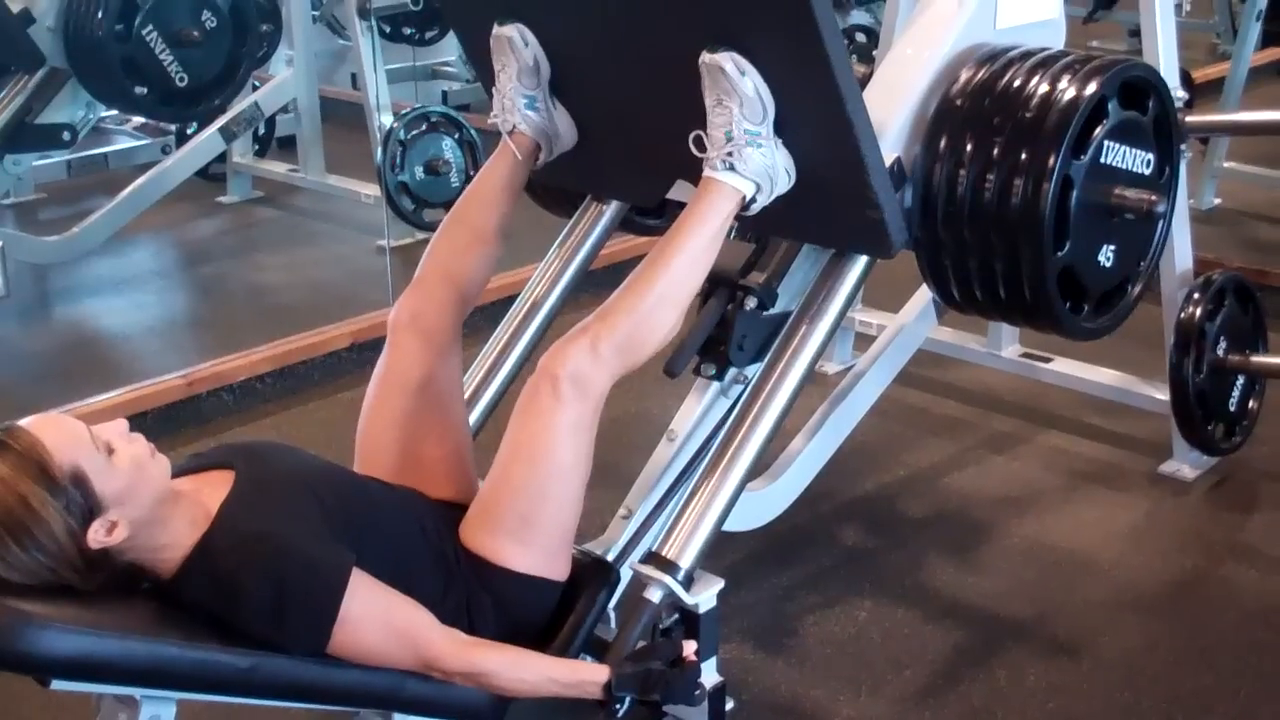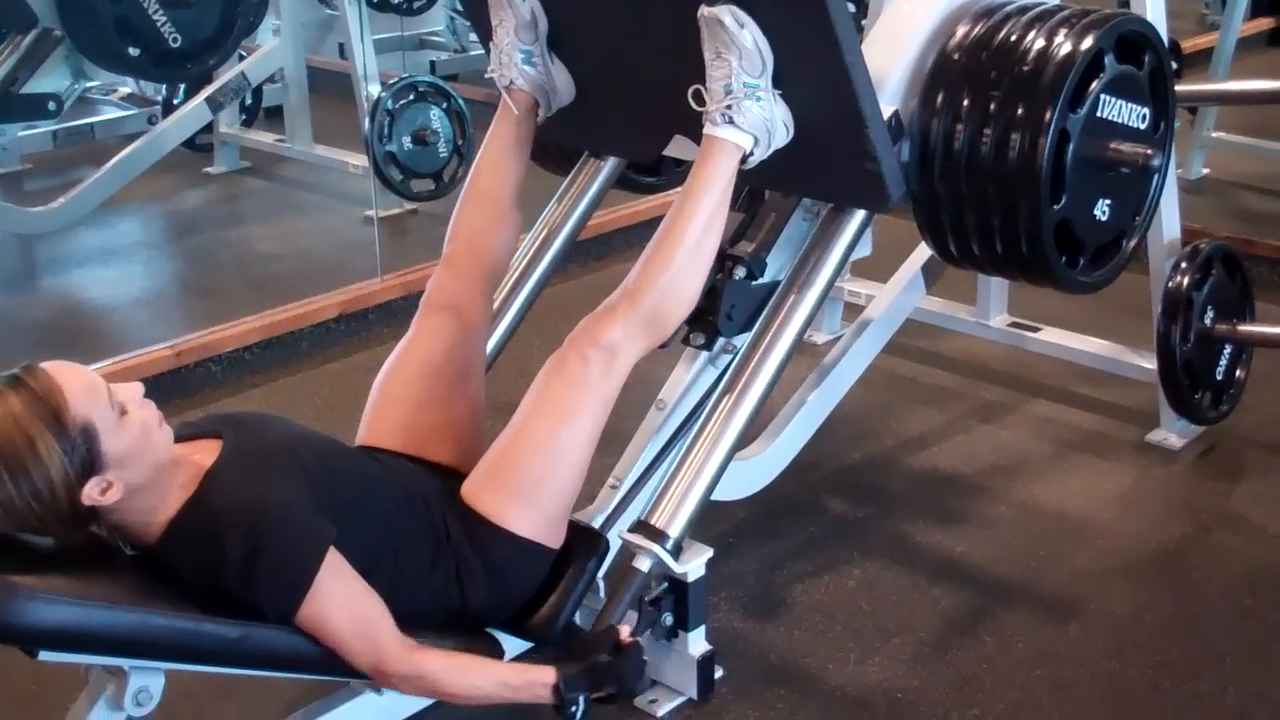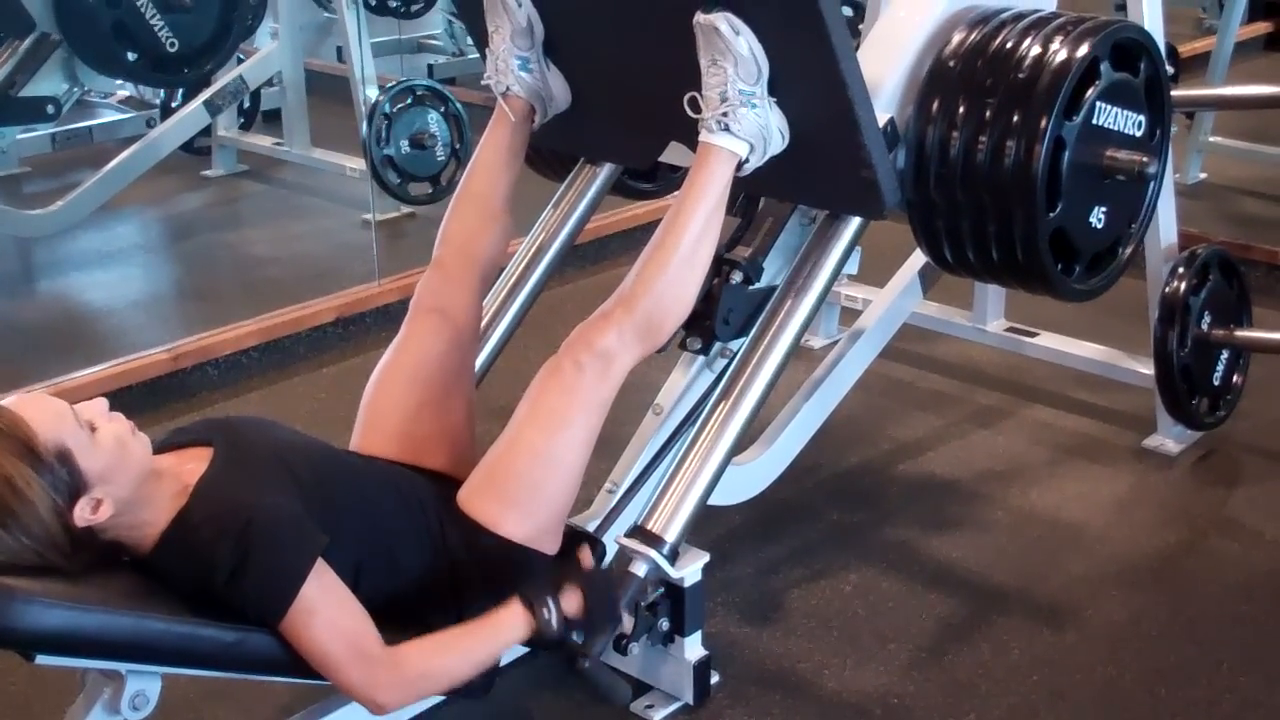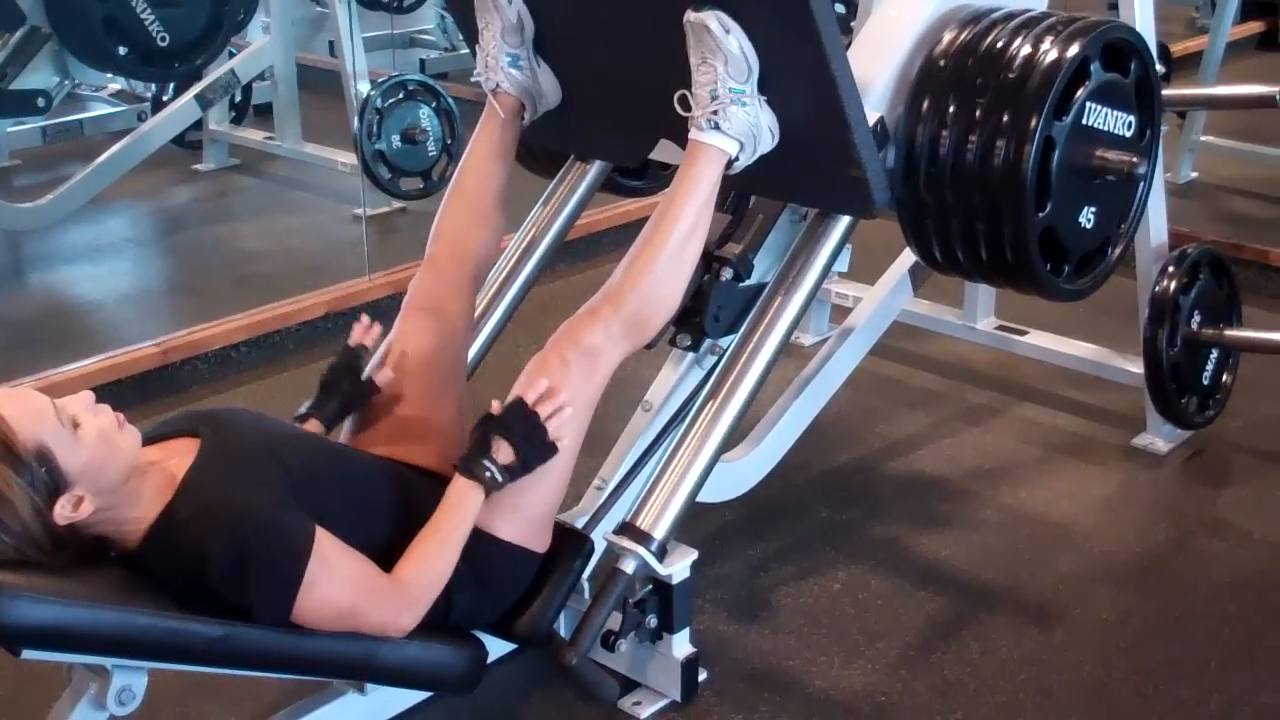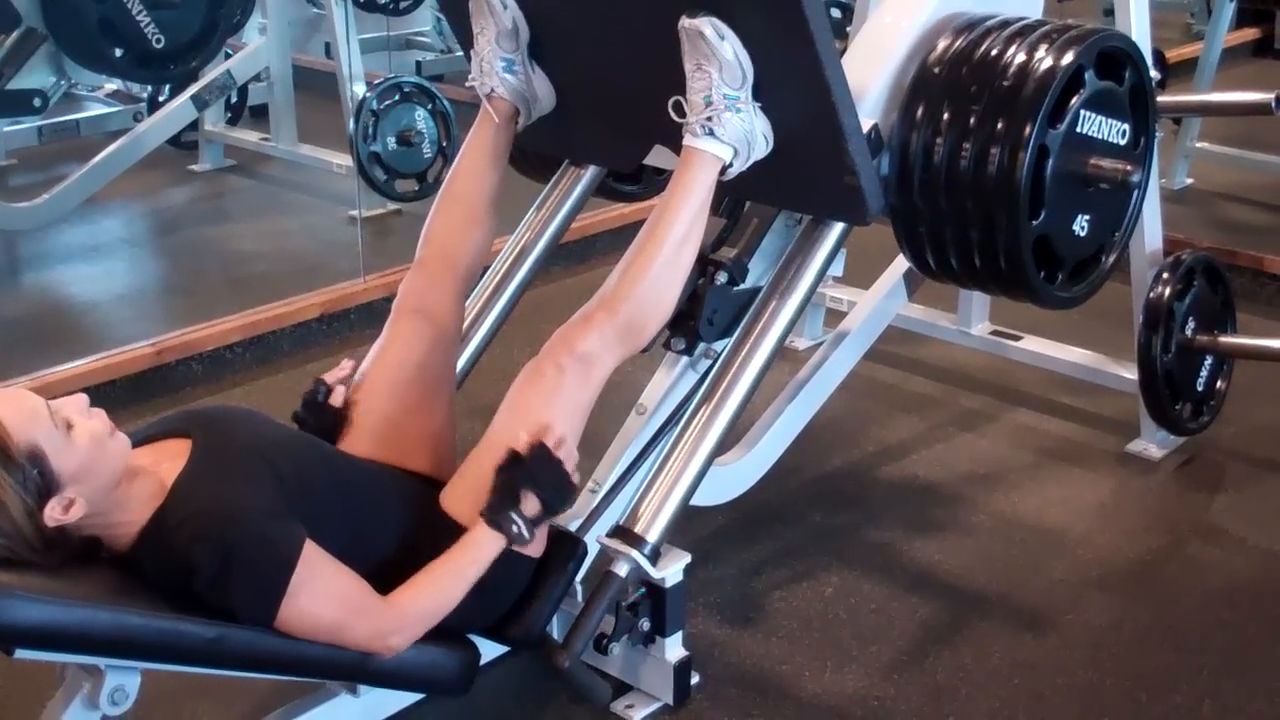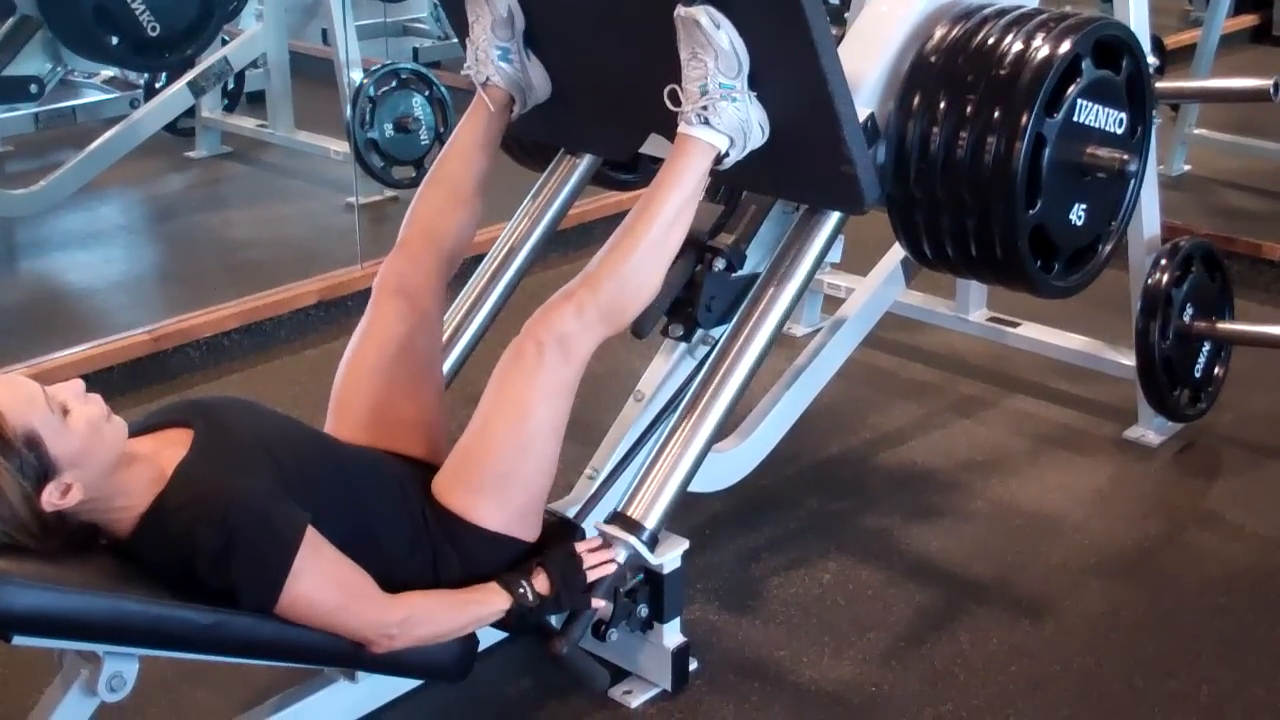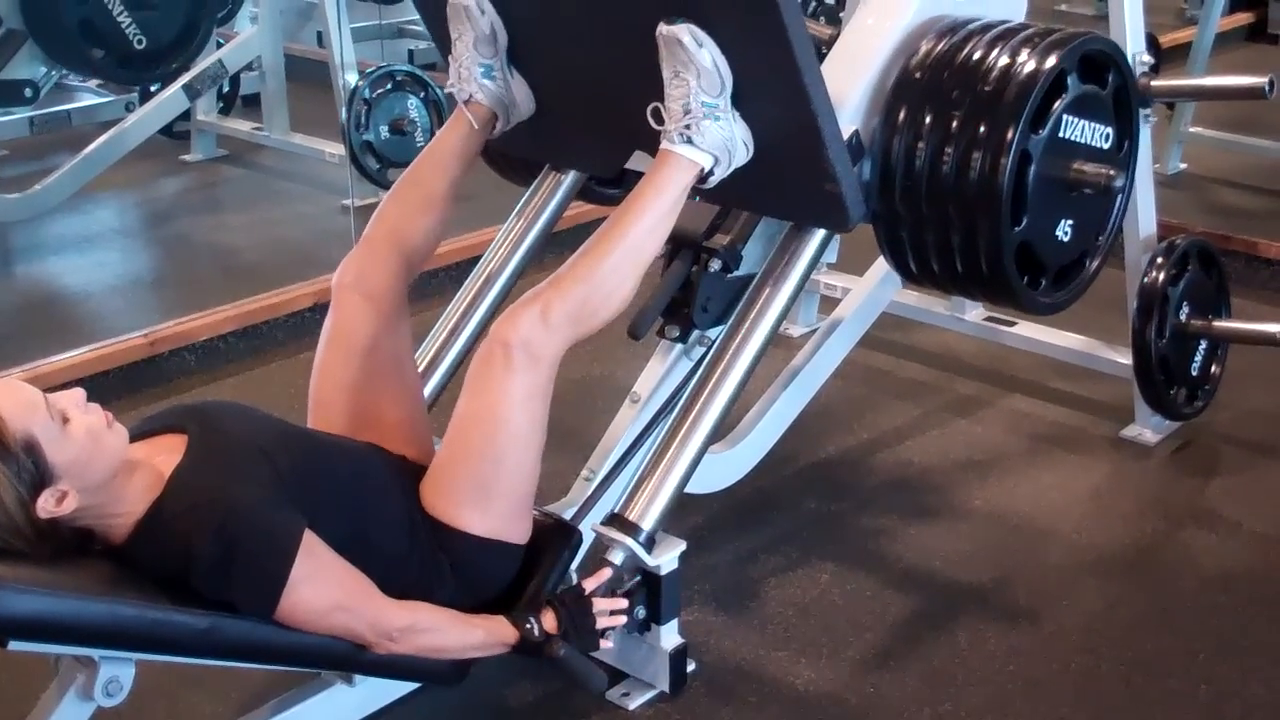
dt=0.4s
person 1, frame 1
left shoulder: (169, 500)
right shoulder: (265, 563)
right elbow: (449, 658)
right wrist: (623, 683)
left hip: (418, 526)
right hip: (486, 591)
left knee: (423, 315)
right knee: (575, 365)
left ankle: (525, 134)
right ankle: (733, 176)
person 1, frame 2
left shoulder: (160, 477)
right shoulder: (251, 526)
right elbow: (398, 664)
right wrist: (573, 680)
left hip: (406, 488)
right hip: (476, 557)
left knee: (457, 295)
right knee: (606, 341)
left ankle: (523, 94)
right ankle: (733, 132)
person 1, frame 3
left shoulder: (157, 472)
right shoulder: (241, 535)
right wrist: (537, 611)
left hip: (397, 497)
right hip: (462, 558)
left knee: (446, 294)
right knee: (602, 345)
left ankle: (519, 97)
right ankle: (728, 138)
person 1, frame 4
left shoulder: (147, 460)
right shoulder: (224, 531)
right elbow: (394, 608)
left wrist: (326, 411)
right wrist: (485, 474)
left hip: (395, 495)
right hip: (460, 567)
left knee: (441, 289)
right knee: (588, 341)
left ankle: (510, 93)
right ankle: (719, 134)
person 1, frame 5
left shoulder: (135, 466)
right shoulder: (217, 535)
right elbow: (382, 630)
left wrist: (312, 426)
right wrist: (511, 520)
left hip: (387, 495)
right hip: (442, 552)
left knee: (429, 294)
right knee: (582, 346)
left ankle: (504, 97)
right ankle: (714, 140)
person 1, frame 6
left shoulder: (133, 455)
right shoulder: (220, 519)
right elbow: (382, 626)
right wrist: (533, 590)
left hip: (383, 479)
right hip: (447, 547)
left knee: (409, 277)
right knee: (561, 329)
left ankle: (499, 89)
right ankle: (707, 131)
person 1, frame 7
left shoulder: (131, 461)
right shoulder: (215, 526)
right elbow: (385, 628)
right wrist: (541, 628)
left hip: (377, 484)
right hip: (444, 558)
left knee: (366, 279)
right knee: (525, 334)
left ankle: (481, 106)
right ankle: (691, 149)
